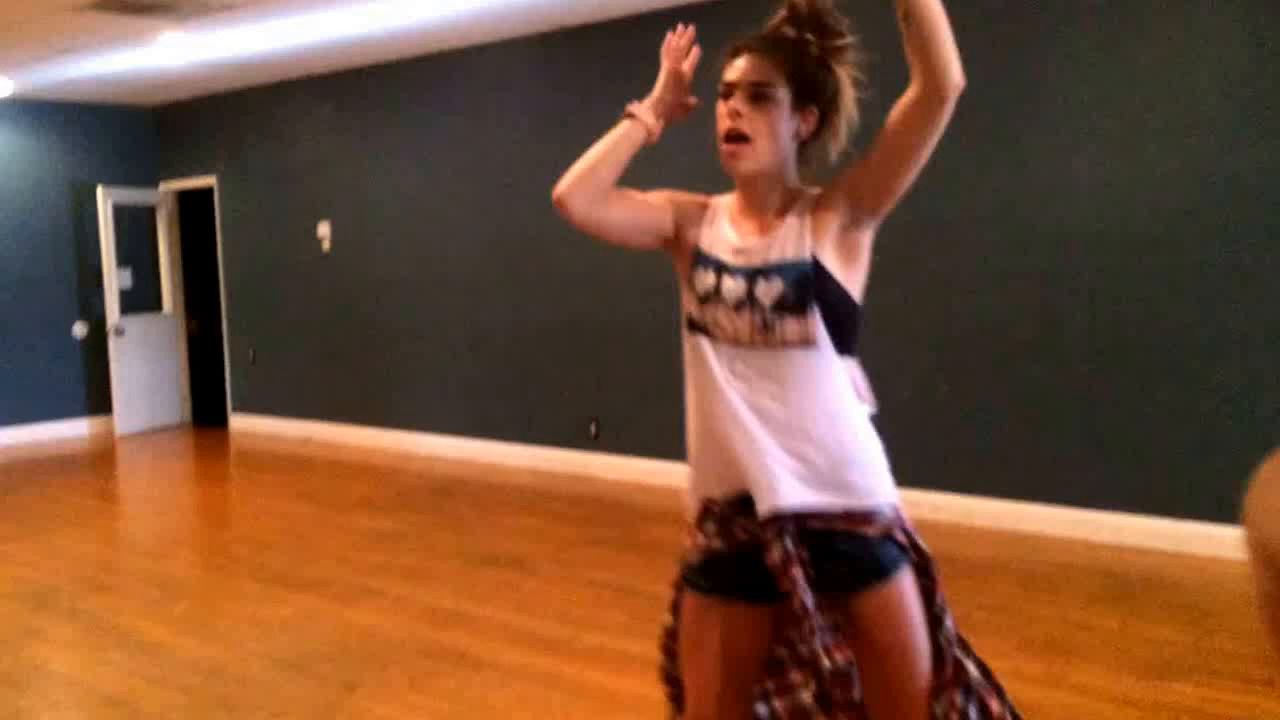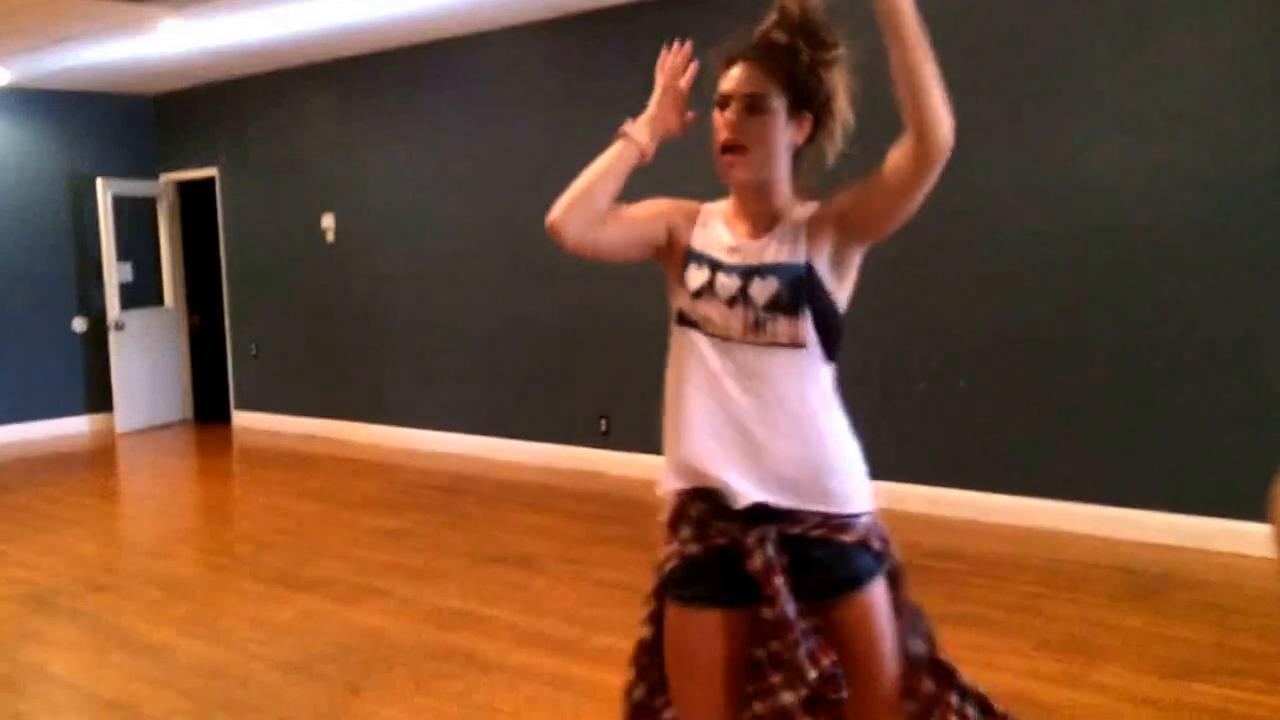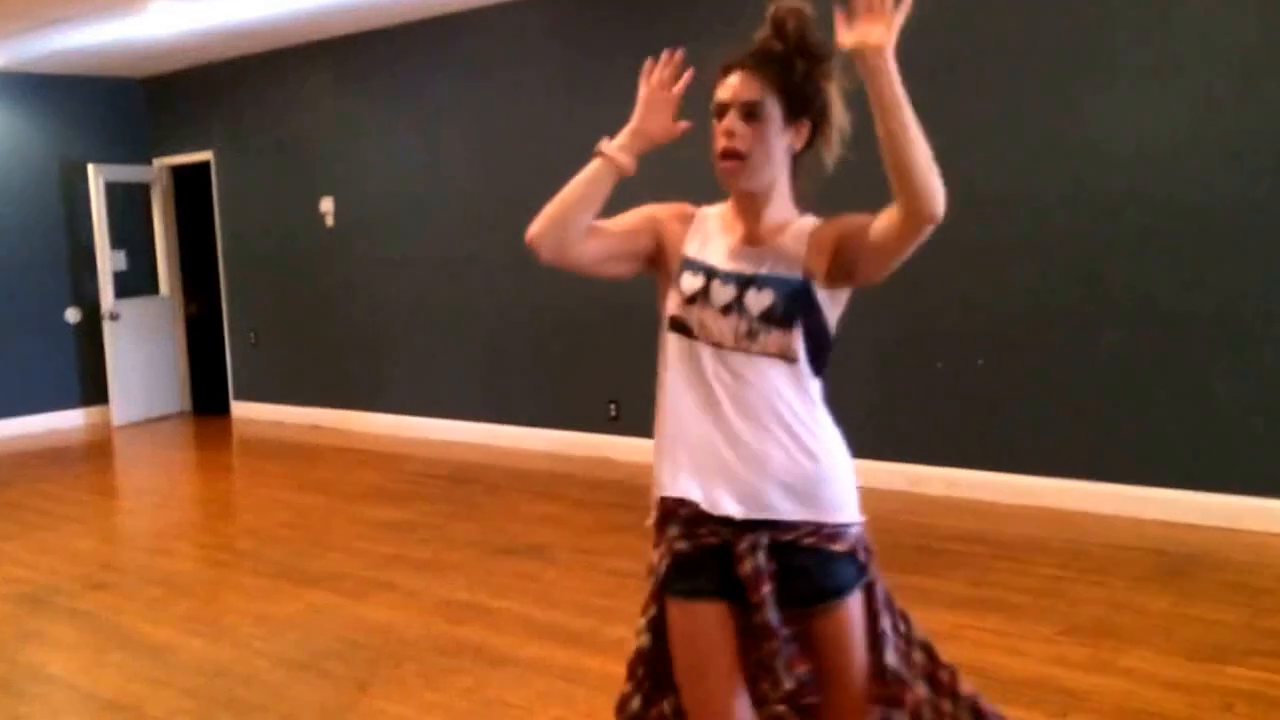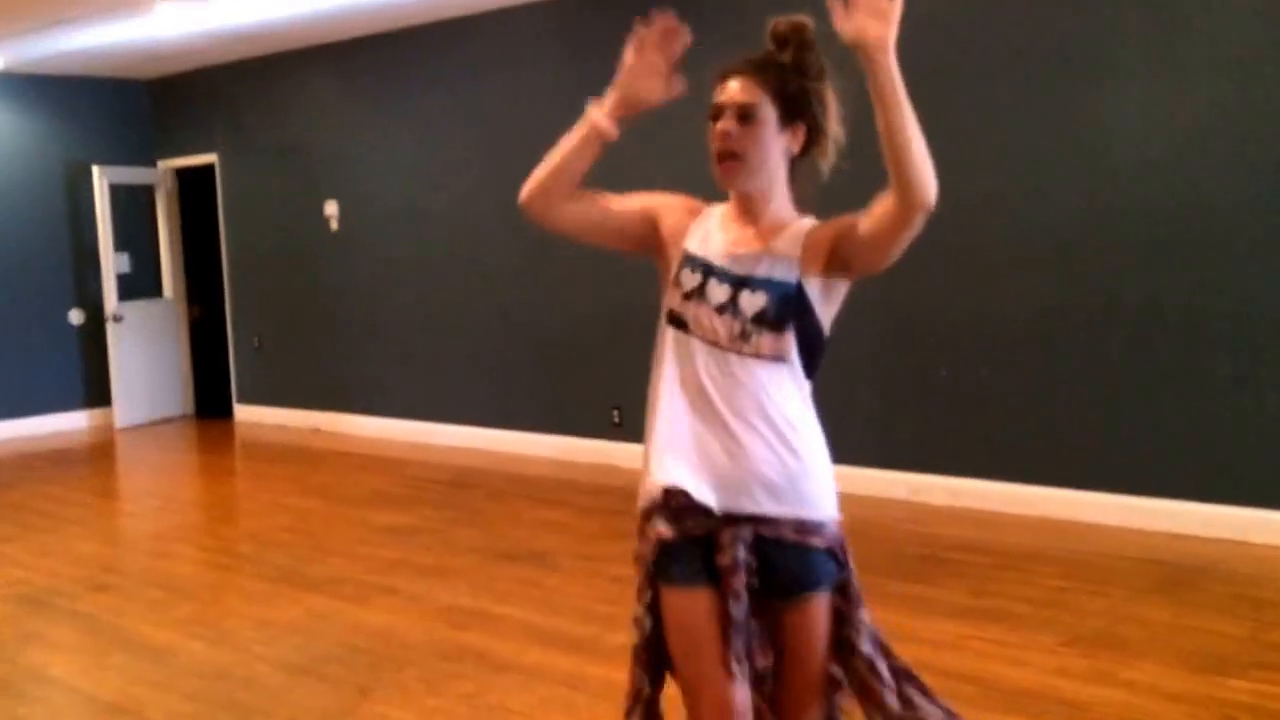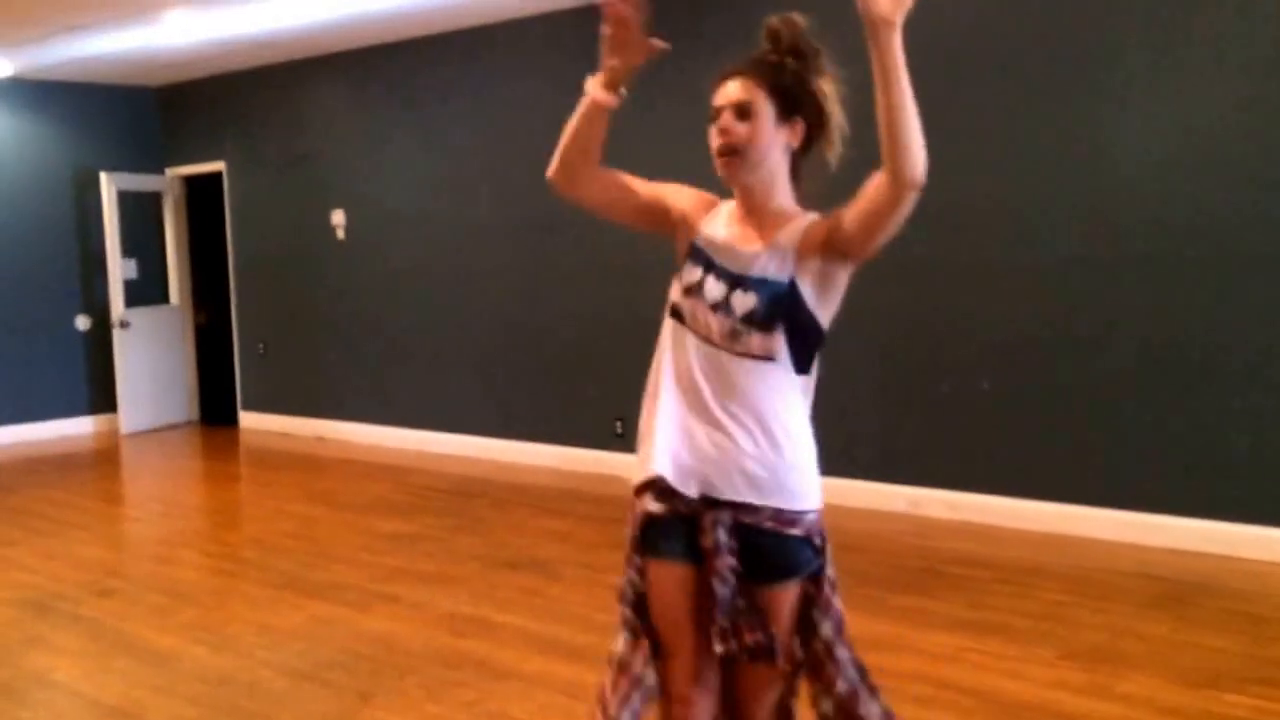
dt=0.1s
person 1, frame 1
left shoulder: (843, 217)
right shoulder: (687, 221)
left elbow: (940, 87)
right elbow: (575, 201)
right wrist: (655, 109)
left hip: (846, 500)
right hip: (734, 508)
person 1, frame 2
left shoulder: (835, 231)
right shoulder: (679, 227)
left elbow: (932, 144)
right elbow: (568, 226)
right wrist: (648, 130)
left hip: (823, 504)
right hip: (710, 511)
person 1, frame 3
left shoulder: (831, 248)
right shoulder: (676, 234)
left elbow: (925, 210)
right elbow: (549, 242)
left wrist: (877, 67)
right wrist: (631, 140)
left hip: (813, 513)
right hip: (699, 515)
person 1, frame 4
left shoulder: (824, 246)
right shoulder: (675, 223)
left elbow: (917, 200)
right elbow: (540, 202)
left wrist: (878, 57)
right wrist: (617, 105)
left hip: (792, 509)
right hip: (687, 504)
person 1, frame 5
left shoulder: (825, 240)
right shoulder: (692, 214)
left elbow: (904, 180)
right elbow: (569, 178)
right wrist: (608, 79)
left hip: (774, 499)
right hip: (674, 486)
